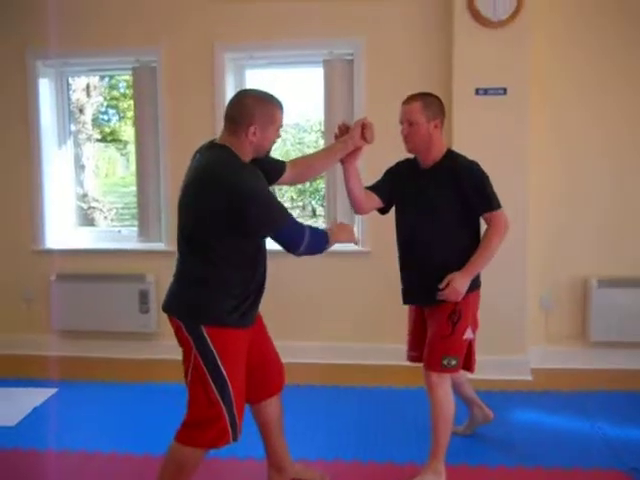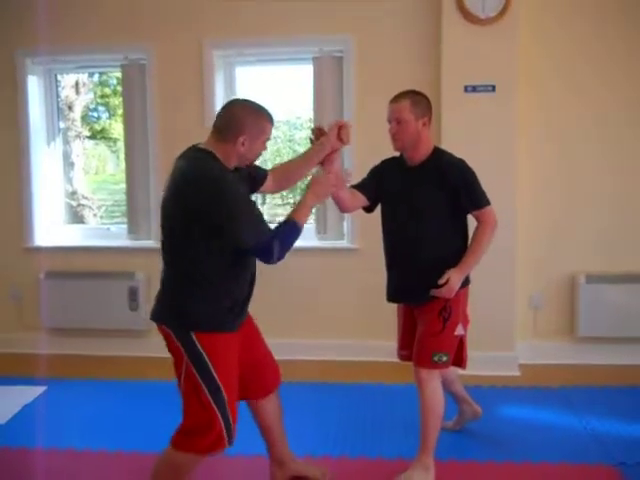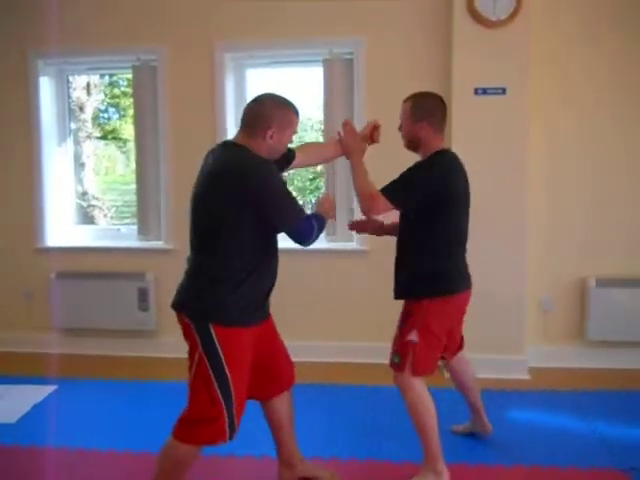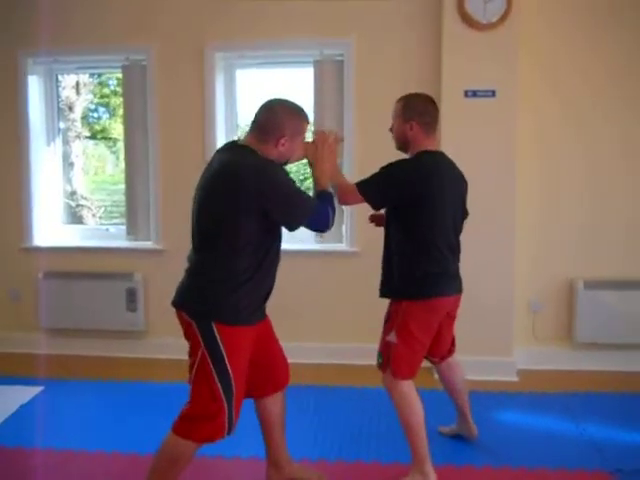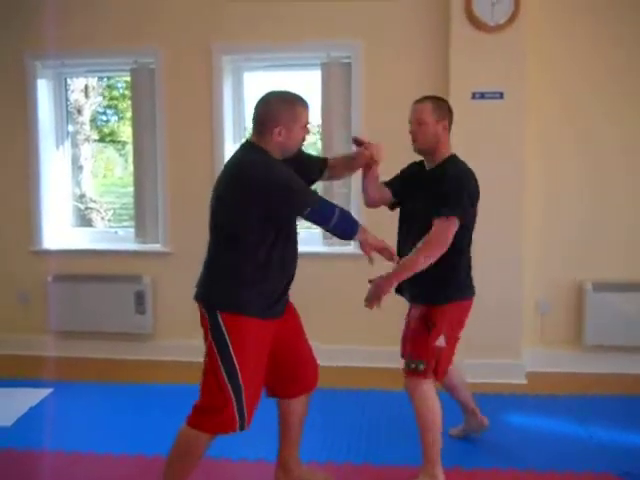
dt=1s
person 1, frame 1
left shoulder: (464, 171)
right shoulder: (401, 173)
left elbow: (499, 224)
right elbow: (362, 205)
left wrist: (467, 274)
right wrist: (349, 163)
left hip: (454, 291)
right hip: (418, 290)
left knee: (436, 375)
right knee: (440, 364)
right ankle: (478, 409)
person 1, frame 2
left shoulder: (451, 169)
right shoulder: (386, 171)
left elbow: (488, 221)
right elbow: (348, 203)
left wrist: (461, 271)
right wrist: (329, 165)
left hip: (442, 289)
right hip: (406, 288)
left knee: (427, 371)
right knee: (429, 360)
right ankle: (467, 406)
person 1, frame 3
left shoulder: (431, 171)
right shoulder: (444, 167)
left elbow: (373, 203)
left wrist: (355, 156)
right wrist: (377, 229)
left hip: (433, 291)
right hip: (450, 284)
left knee: (407, 374)
right knee: (451, 353)
right ankle: (480, 420)
person 1, frame 4
left shoulder: (406, 172)
right shoulder: (452, 172)
left elbow: (346, 196)
left hip: (417, 293)
right hip: (447, 286)
left knee: (396, 375)
right knee: (443, 356)
right ankle: (466, 424)
person 1, frame 5
left shoulder: (458, 178)
right shoulder: (414, 173)
left elbow: (439, 241)
right elbow: (375, 200)
left wrist: (391, 278)
right wrist: (370, 167)
left hip: (444, 294)
right hip: (427, 292)
left knee: (419, 376)
right knee: (434, 364)
right ankle: (473, 416)
person 2, frame 1
left shoulder: (226, 158)
right shoulder: (233, 178)
left elbow: (292, 172)
right elbow: (296, 239)
left wrist: (347, 145)
right wrist: (337, 234)
left hip: (233, 307)
right hip: (208, 315)
left knee: (267, 380)
right knee: (212, 418)
person 2, frame 2
left shoulder: (210, 164)
right shoulder: (215, 182)
left elbow: (273, 180)
right elbow: (271, 249)
left wrist: (324, 148)
right wrist: (312, 197)
left hip: (225, 312)
right hip: (197, 320)
left knee: (263, 380)
right knee: (210, 425)
person 2, frame 3
left shoulder: (232, 156)
right shoulder: (253, 173)
left elbow: (303, 155)
right elbow: (304, 232)
right wrist: (323, 212)
left hip: (243, 305)
right hip: (218, 312)
left knee: (277, 378)
right knee: (211, 416)
person 2, frame 4
left shoulder: (236, 154)
right shoulder: (259, 175)
left elbow: (281, 156)
right elbow: (321, 220)
left wrist: (317, 148)
right wrist: (322, 172)
left hip: (239, 304)
right hip: (216, 310)
left knee: (272, 377)
right knee: (210, 412)
person 2, frame 5
left shoulder: (272, 160)
right shoulder: (257, 171)
left elbow: (326, 168)
right elbow: (322, 212)
left wrist: (357, 160)
right wrist: (365, 237)
left hip: (270, 299)
right hip: (234, 305)
left knee: (299, 376)
right knee: (221, 406)
